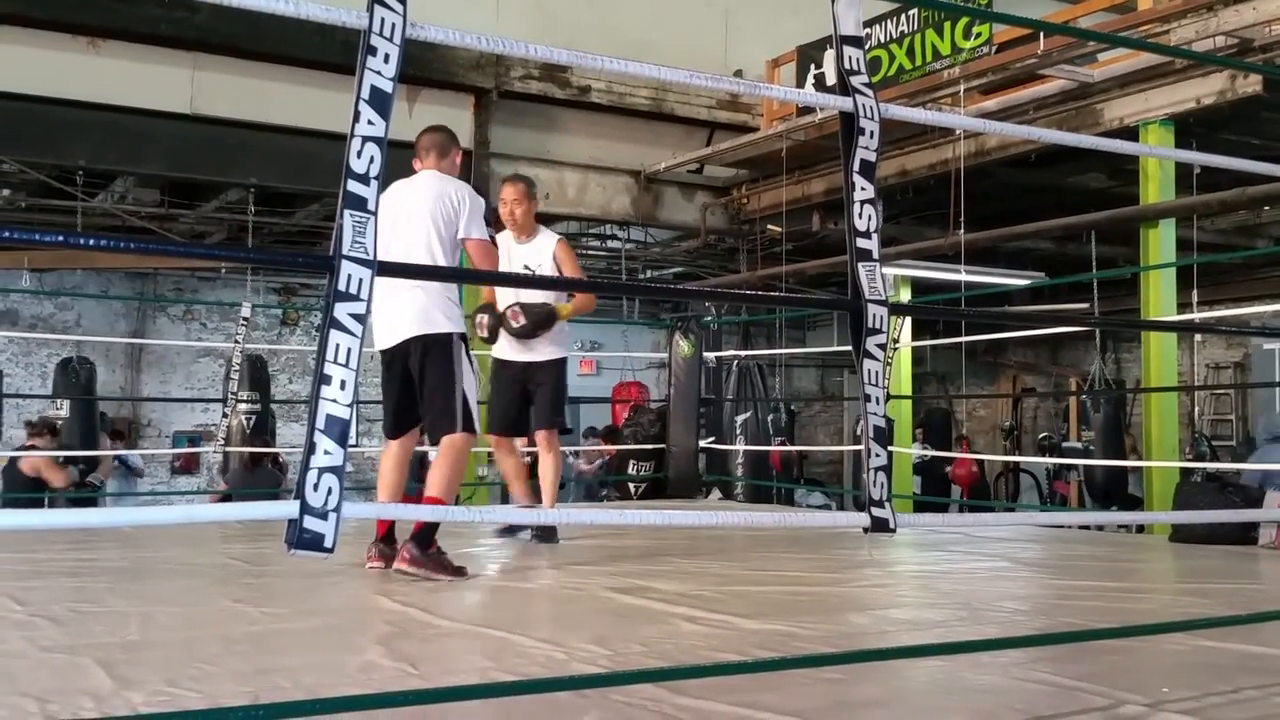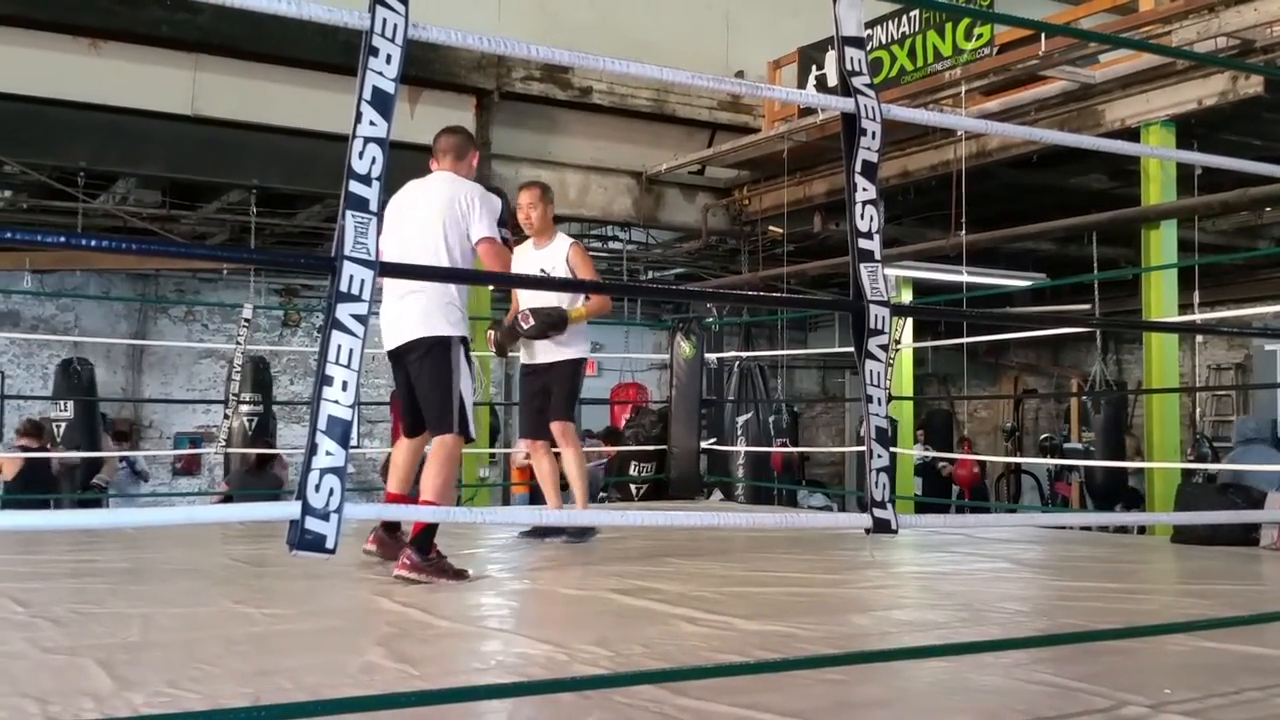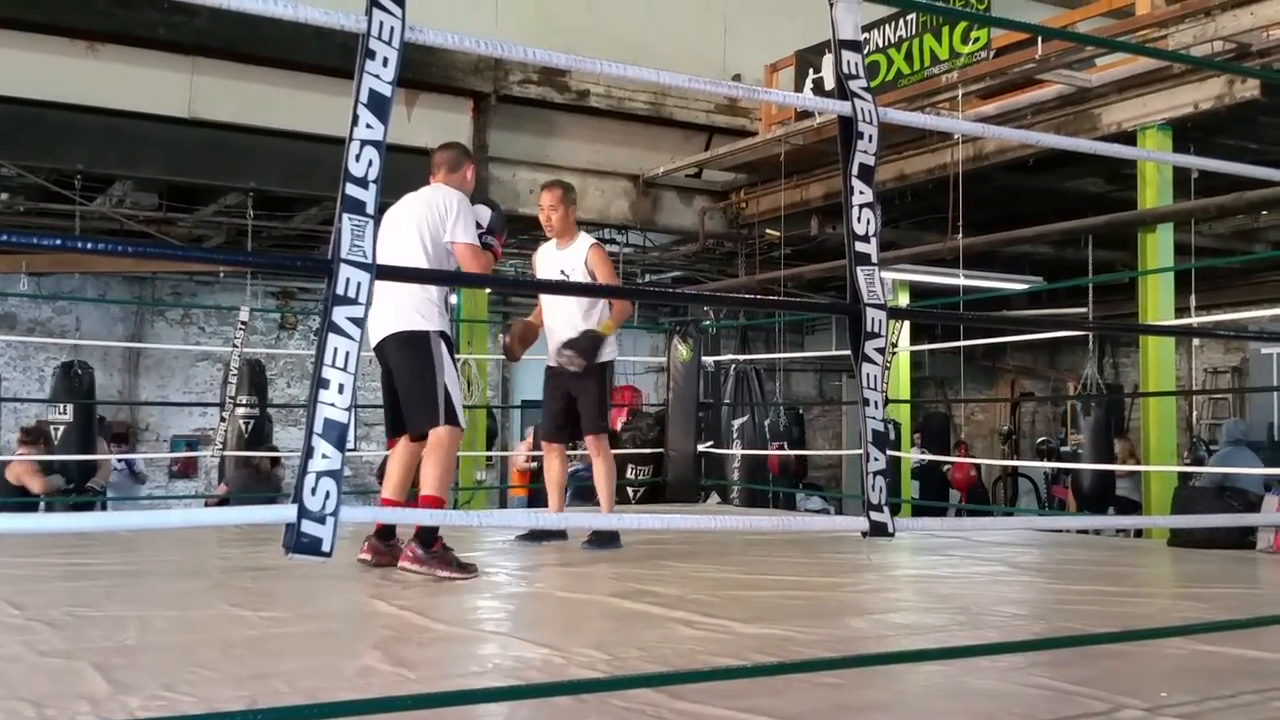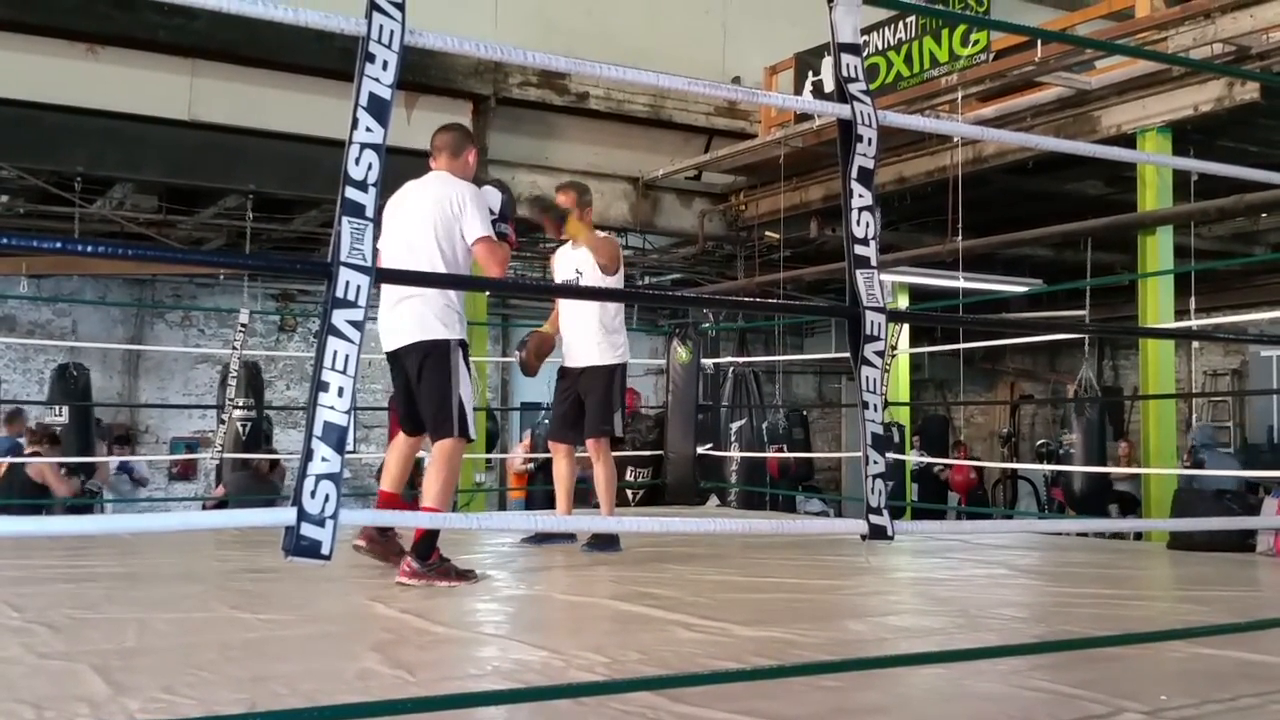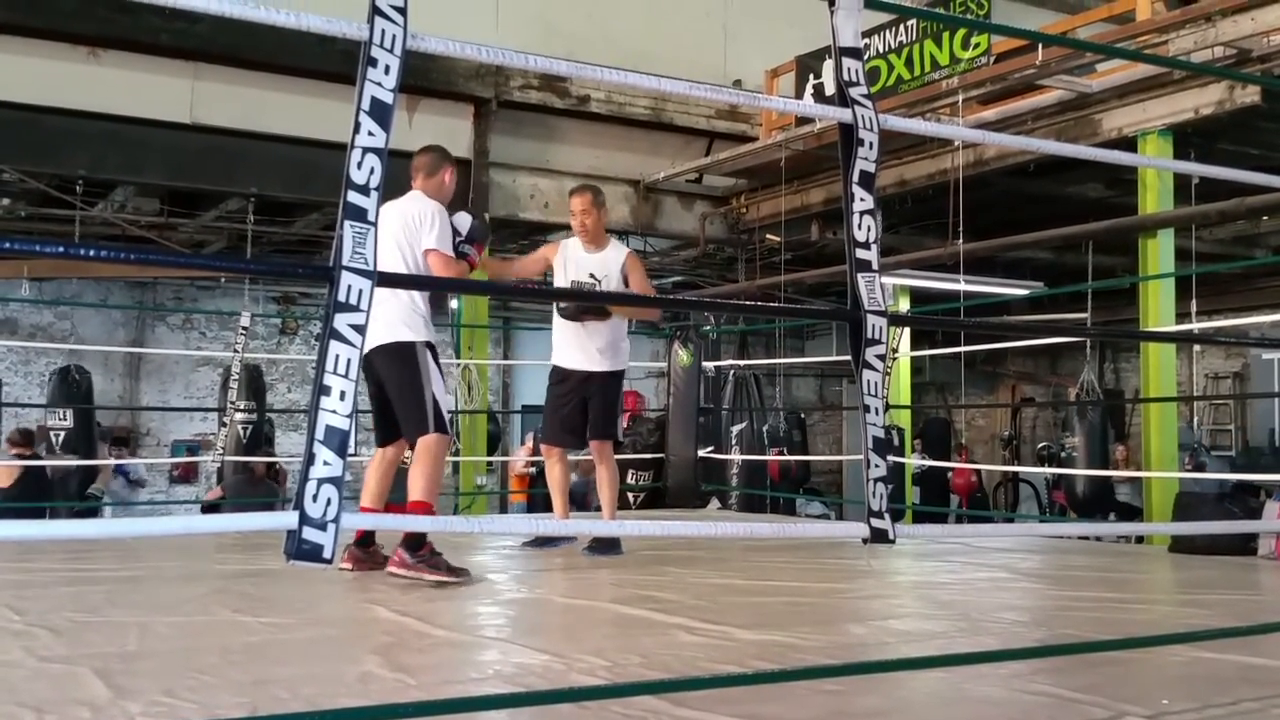
dt=0.5s
person 1, frame 1
left shoulder: (388, 195)
right shoulder: (459, 192)
right elbow: (486, 265)
right wrist: (485, 233)
left hip: (389, 325)
right hip: (435, 323)
left knee: (400, 435)
right knee: (457, 434)
left ankle: (382, 542)
right ankle: (419, 546)
person 1, frame 2
left shoulder: (402, 195)
right shoulder: (471, 193)
left elbow: (382, 265)
right elbow: (497, 265)
right wrist: (500, 237)
left hip: (396, 324)
right hip: (438, 325)
left knee: (414, 429)
right knee: (449, 435)
left ankle: (386, 530)
right ankle: (418, 550)
person 1, frame 3
left shoulder: (401, 206)
right shoulder: (453, 200)
right elbow: (475, 267)
right wrist: (492, 244)
left hip: (385, 326)
right hip: (418, 325)
left knee: (410, 436)
right knee: (445, 428)
left ankle: (381, 538)
right ankle: (424, 543)
person 1, frame 4
left shoulder: (400, 195)
right shoulder: (466, 192)
left elbow: (381, 266)
right elbow: (495, 267)
right wrist: (504, 232)
left hip: (395, 327)
right hip: (436, 327)
left knee: (412, 428)
right knee: (450, 438)
left ankle: (378, 527)
right ankle: (422, 557)
person 1, frame 5
left shoulder: (386, 212)
right shoulder: (429, 210)
right elbow: (445, 274)
right wrist: (469, 255)
left hip: (373, 337)
right hip: (404, 335)
left knee: (392, 442)
right knee: (433, 435)
left ankle: (362, 546)
right ankle: (414, 546)
person 2, frame 1
left shoulder: (554, 246)
right shoulder: (495, 245)
left elbow: (587, 299)
left wrist: (552, 314)
right wrist: (486, 314)
left hip: (548, 356)
right hip: (506, 357)
left knee: (545, 435)
right knee: (499, 438)
right ankle: (526, 506)
person 2, frame 2
left shoulder: (570, 249)
right shoulder: (517, 256)
left elbow: (602, 301)
left wrist: (564, 317)
right wrist: (506, 330)
left hip: (567, 356)
right hip: (531, 361)
left knee: (561, 427)
right knee: (535, 441)
left ankle: (583, 515)
person 2, frame 3
left shoulder: (591, 251)
right shoulder: (541, 256)
left elbow: (621, 302)
left wrist: (601, 333)
right wrist: (525, 330)
left hip: (592, 362)
right hip: (557, 364)
left knee: (595, 439)
right knee: (551, 443)
left ankle: (607, 526)
person 2, frame 4
left shoulder: (602, 250)
right shoulder: (559, 257)
left elbow: (606, 251)
left wrist: (573, 223)
right wrist: (542, 338)
left hip: (605, 362)
right hip: (571, 364)
left knee: (597, 443)
right knee: (559, 443)
left ankle: (608, 529)
person 2, frame 5
left shoulder: (625, 258)
right shoulder: (559, 251)
left elbow: (651, 308)
right elbow: (511, 269)
left wrist: (607, 309)
left hip: (607, 367)
right hip: (566, 366)
left knee: (600, 446)
right knee: (552, 446)
left ankle: (609, 531)
right ankle: (561, 525)
